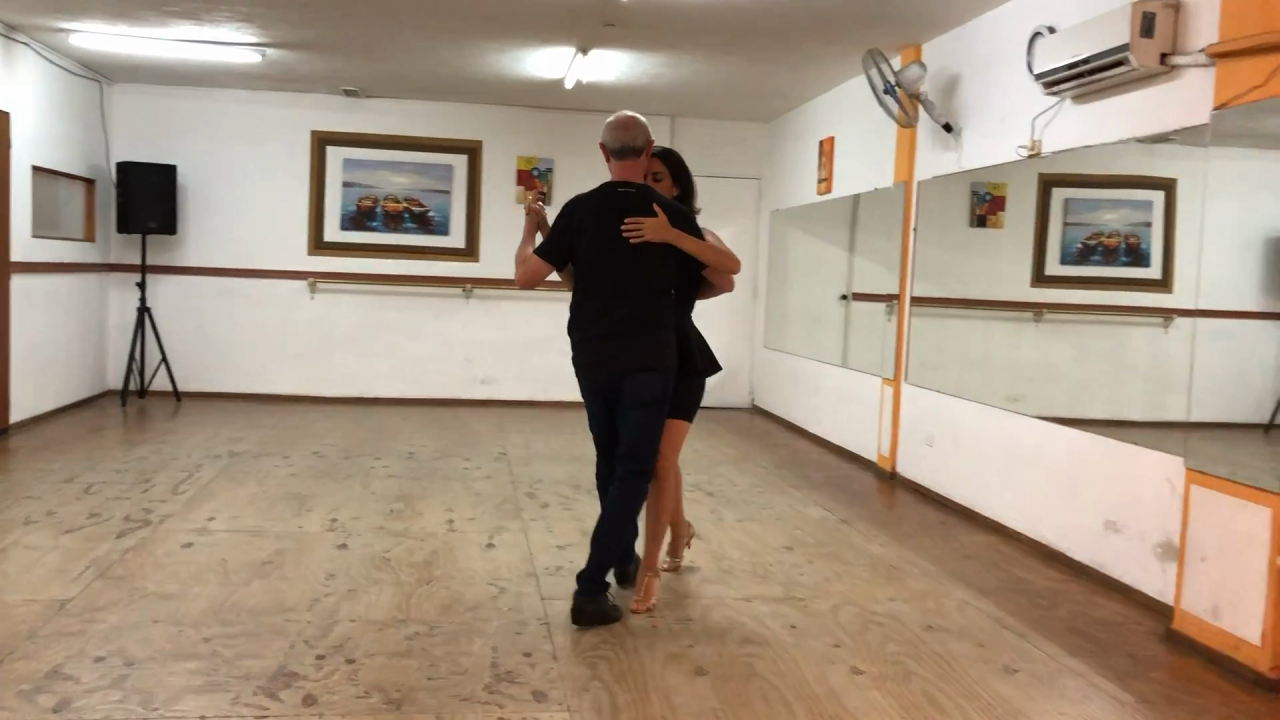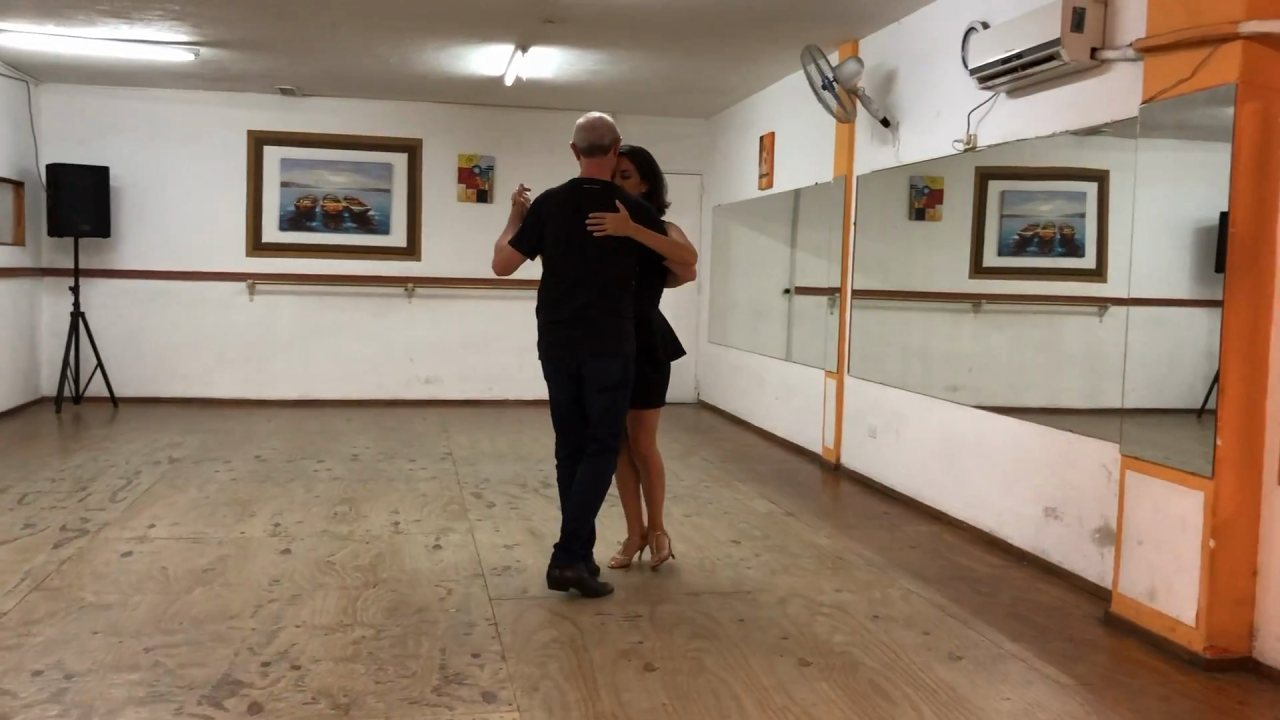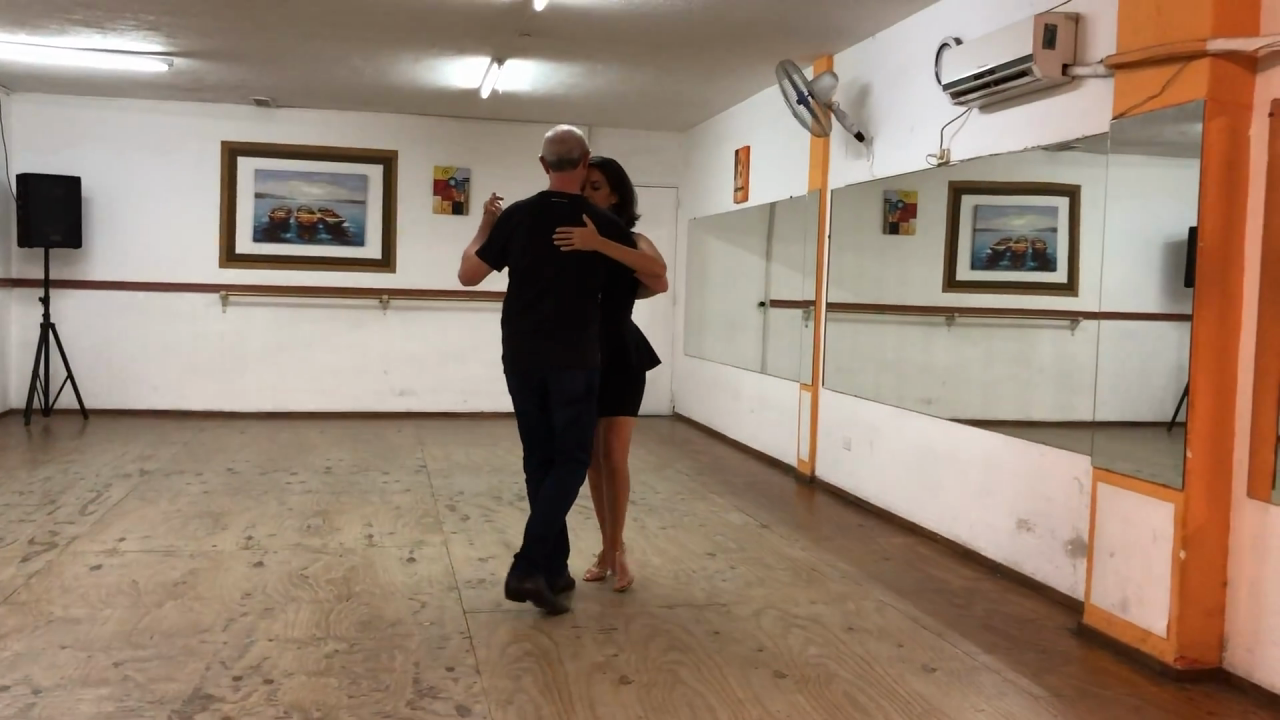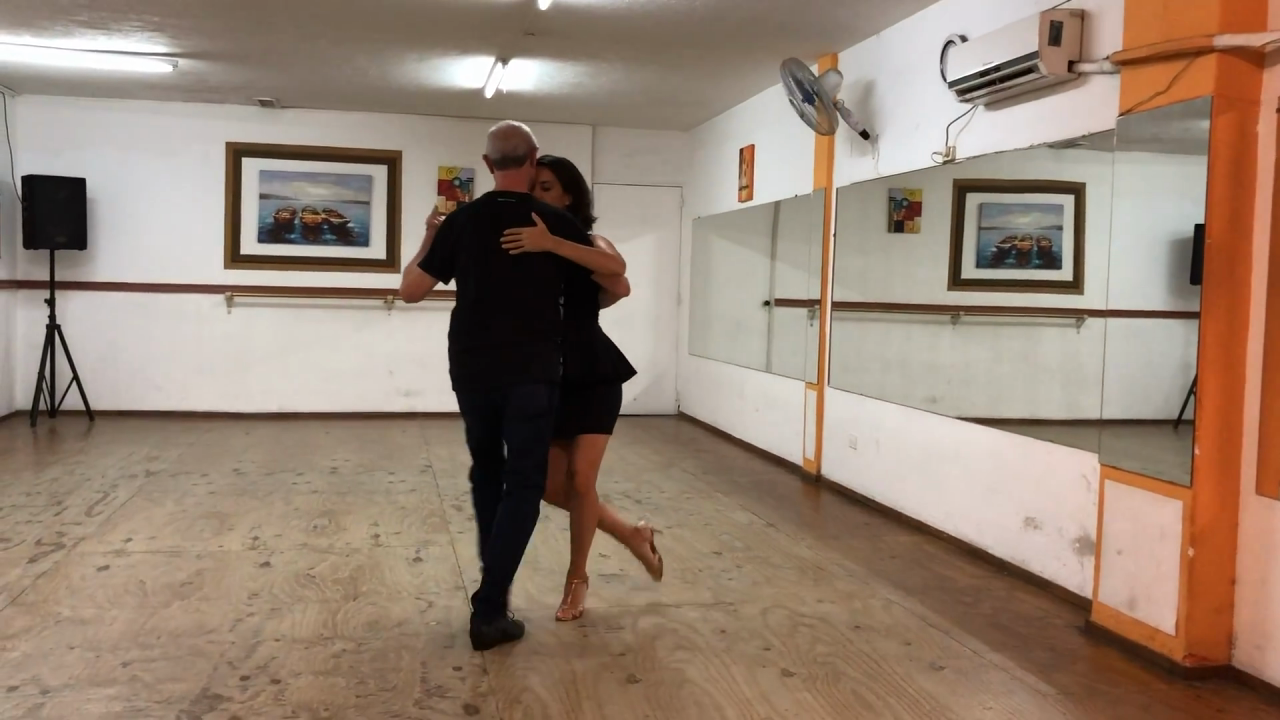
dt=0.7s
person 1, frame 1
left shoulder: (579, 210)
right shoulder: (672, 215)
left elbow: (527, 276)
left wrist: (530, 229)
right wrist: (679, 290)
left hip: (592, 359)
right hip: (648, 361)
left knee: (610, 461)
right knee: (633, 470)
left ankle: (624, 559)
right ankle: (591, 588)
person 1, frame 2
left shoulder: (549, 204)
right shoulder: (635, 211)
left elbow: (502, 264)
left wrist: (515, 217)
right wrist: (644, 279)
left hip: (557, 346)
right hip: (609, 348)
left knee: (570, 448)
right knee: (601, 448)
left ankle: (578, 554)
right ankle: (568, 556)
person 1, frame 3
left shoulder: (517, 216)
right shoulder: (603, 224)
left elbow: (469, 275)
left wrist: (486, 227)
left hip: (521, 359)
right hip: (573, 361)
left knee: (540, 462)
right knee: (571, 460)
left ankle: (553, 568)
right ankle: (530, 565)
person 1, frame 4
left shoulder: (461, 221)
right shoulder: (557, 223)
left elbow: (411, 290)
left wrist: (428, 240)
left hip: (471, 372)
right hip: (532, 373)
left knee: (486, 477)
right knee: (523, 484)
left ankle: (497, 584)
right ankle: (488, 611)
person 2, frame 1
left shoulder: (693, 236)
right shoulder: (623, 235)
left elbow: (729, 268)
left wrist: (669, 235)
left hip: (681, 360)
left knee: (659, 462)
right knee: (655, 459)
left ankle: (648, 571)
right ankle: (680, 530)
person 2, frame 2
left shoulder: (660, 230)
right shoulder: (597, 227)
left elbow: (689, 262)
left wrist: (632, 230)
left hip: (645, 346)
left knee: (642, 443)
right knee: (617, 444)
left ankle: (657, 530)
right ankle: (635, 534)
person 2, frame 3
left shoulder: (631, 242)
right shoulder: (567, 238)
left elbow: (657, 272)
left wrist: (599, 244)
left hip: (621, 359)
left knee: (613, 457)
right knee: (592, 458)
left ankle: (615, 551)
right ankle: (610, 545)
person 2, frame 4
left shoulder: (590, 244)
right shoulder: (522, 246)
left elbow: (617, 270)
left wrist: (551, 244)
left hip: (593, 375)
left knee: (581, 480)
right knee: (553, 487)
left ankle: (577, 577)
right ankle: (631, 535)
